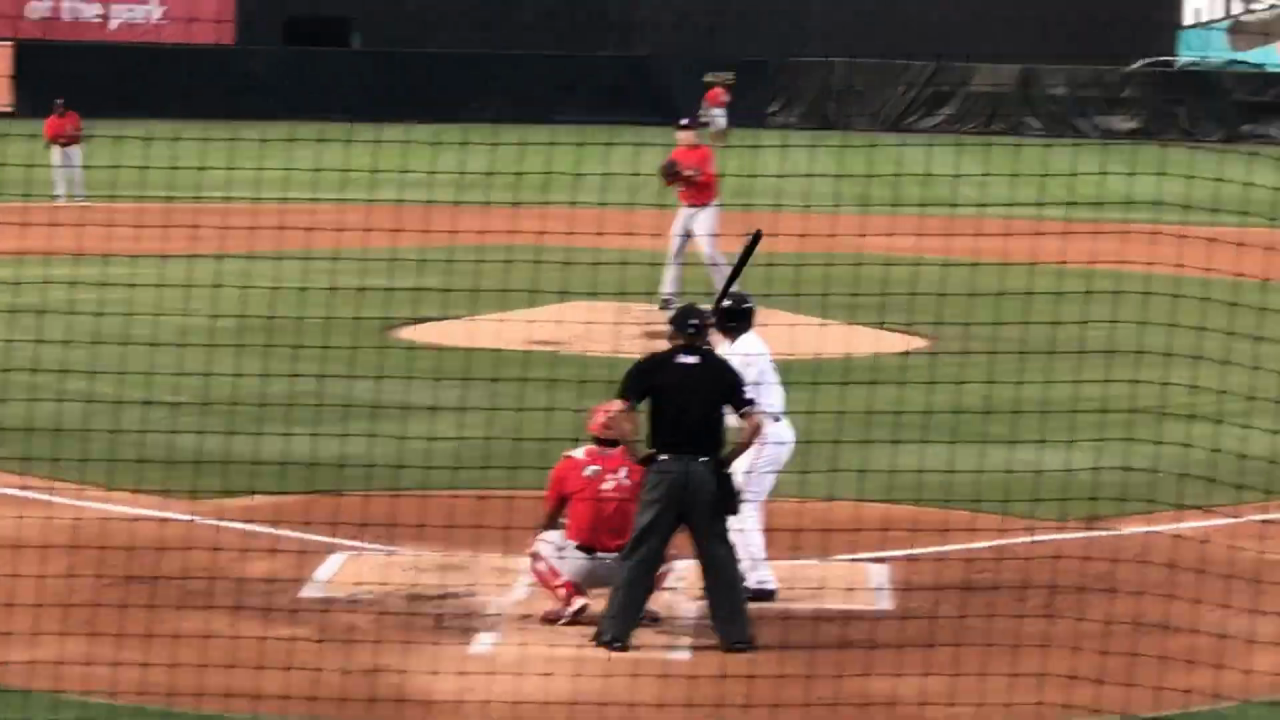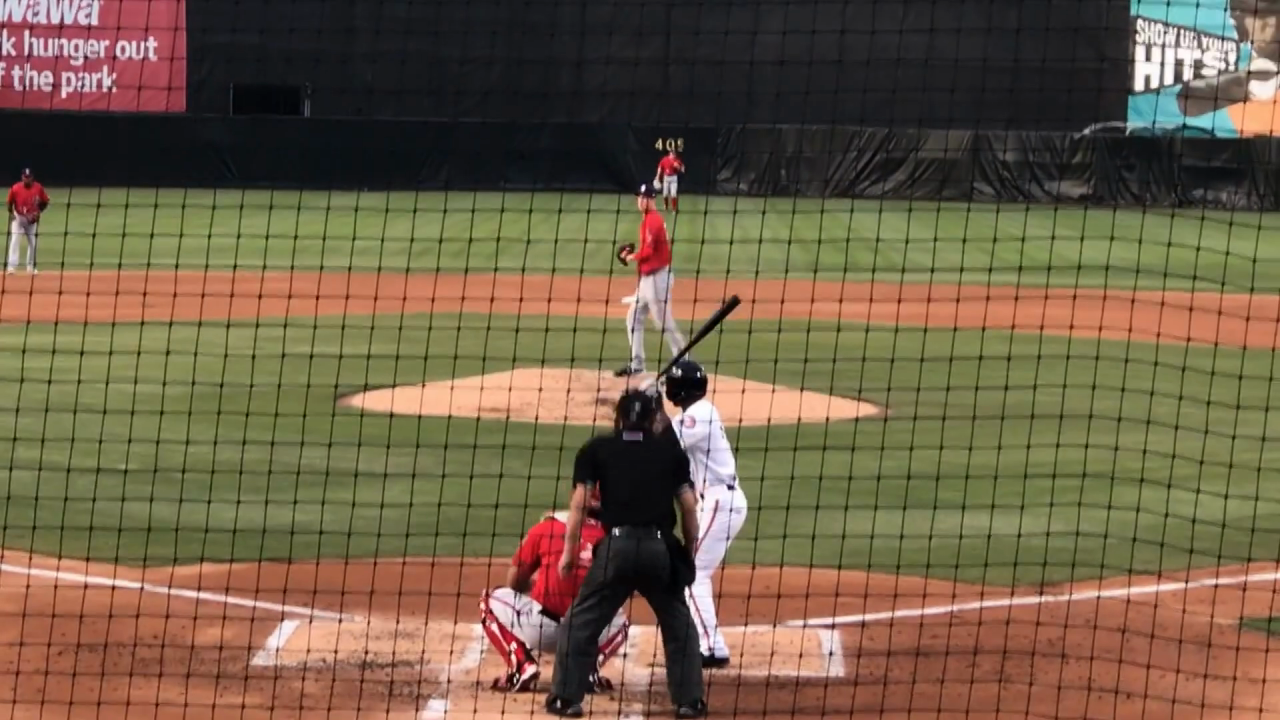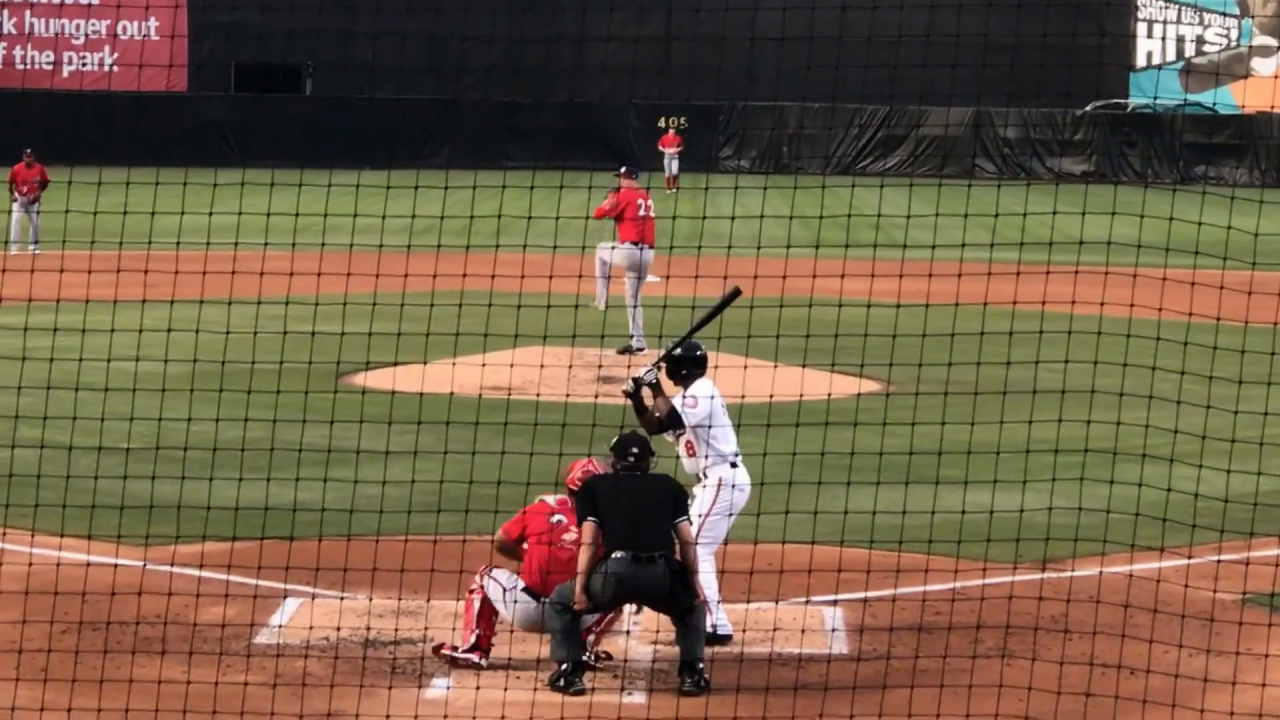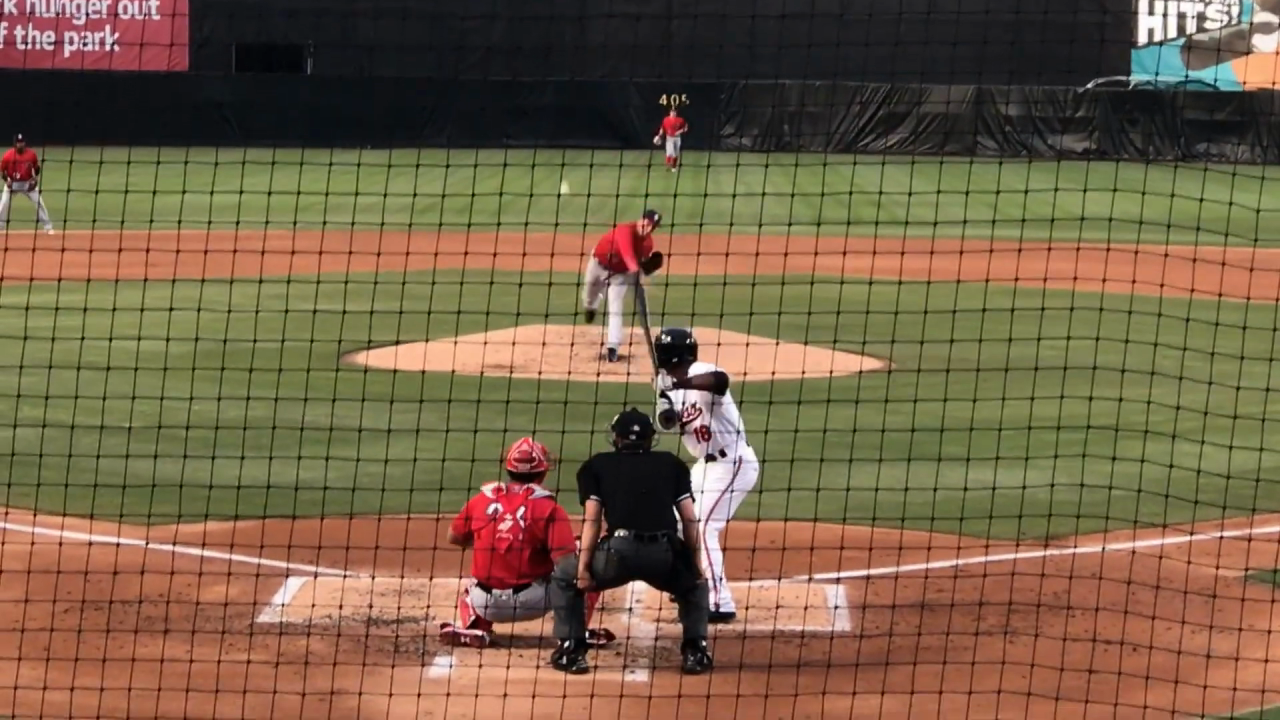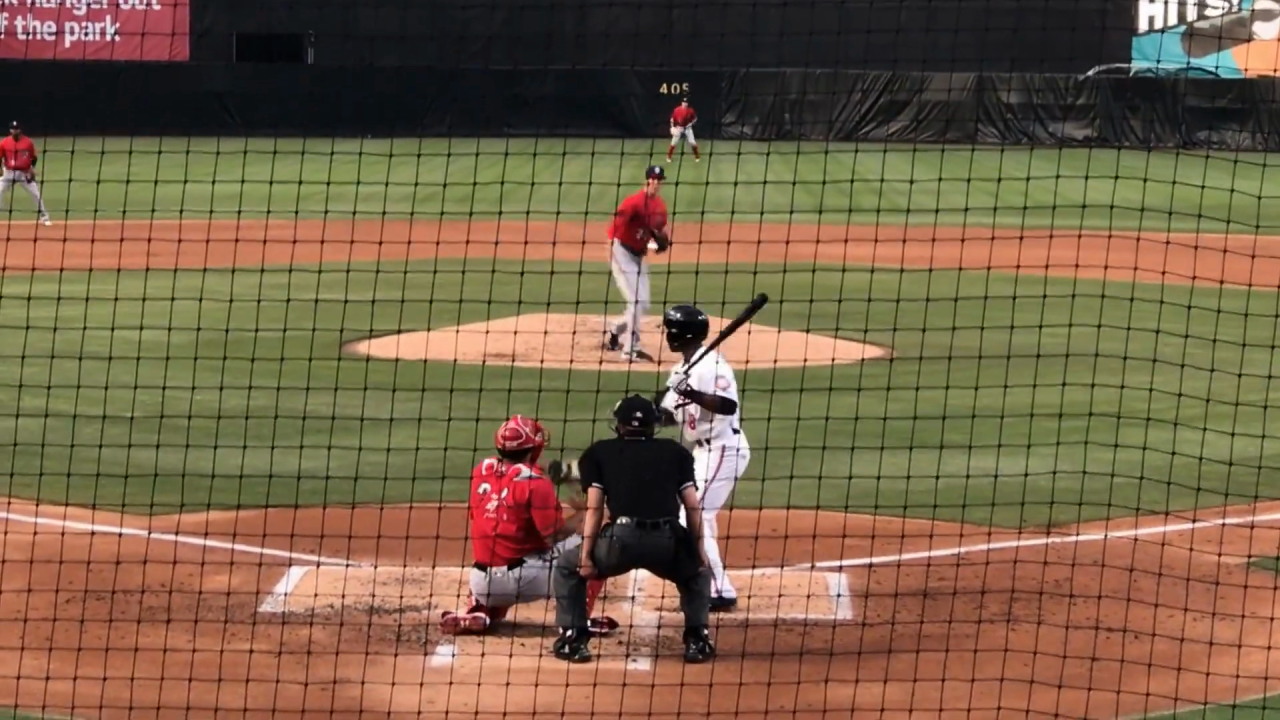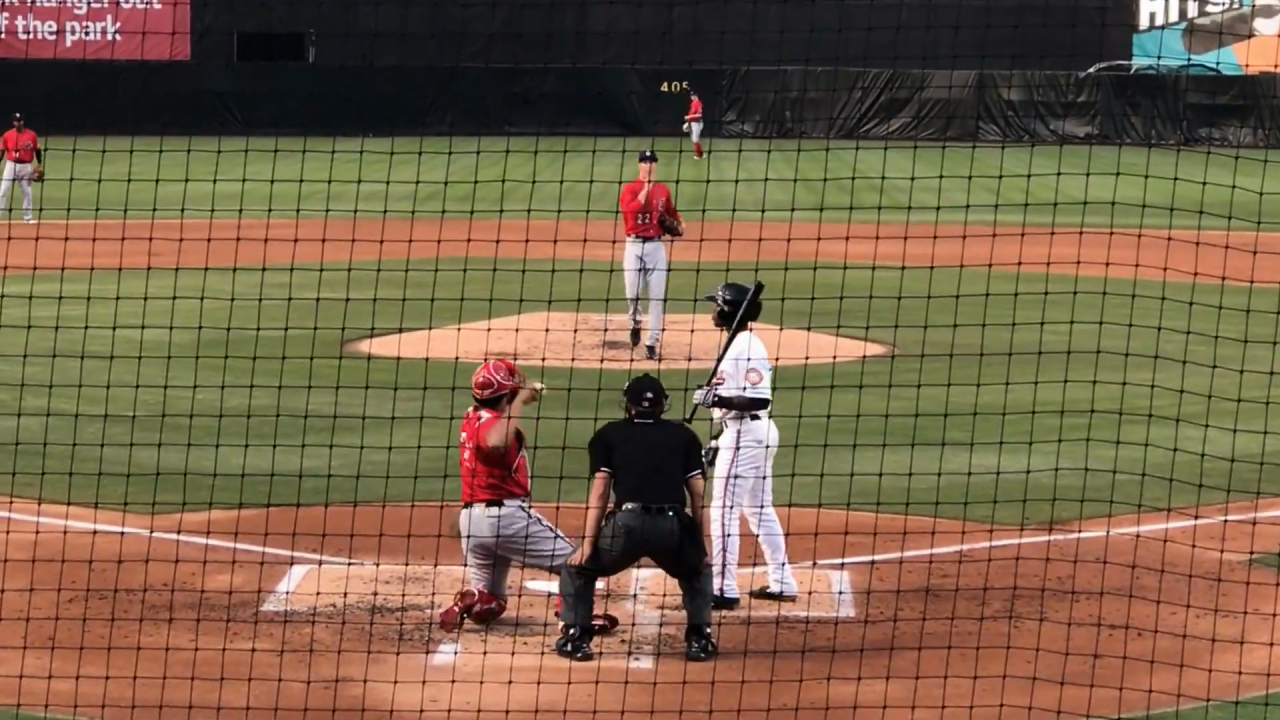
dt=0.7s
person 1, frame 1
left shoulder: (748, 347)
right shoulder: (736, 346)
left hip: (766, 434)
right hip: (761, 433)
left knee: (740, 506)
right knee: (742, 503)
left ankle: (761, 582)
right ankle: (753, 575)
person 1, frame 2
left shoulder: (701, 413)
right shoulder: (692, 415)
left hip: (720, 502)
right hip: (712, 503)
left knee: (692, 574)
right knee: (695, 571)
left ankle: (714, 649)
right ankle: (704, 640)
person 1, frame 3
left shoulder: (702, 392)
right shoulder: (689, 395)
left elbow: (671, 420)
right elbow: (654, 426)
left wrist: (655, 388)
right wrist: (636, 397)
left hip: (723, 480)
right hip: (714, 481)
left knee: (696, 551)
right knee: (695, 548)
left ankle: (717, 626)
right ankle: (706, 614)
person 1, frame 4
left shoulder: (703, 374)
right shoulder: (667, 386)
left elbow: (720, 384)
right elbow: (667, 422)
left wrist: (682, 381)
right wrist: (667, 402)
left hip: (734, 462)
right hip: (706, 463)
left knee: (702, 529)
left ankle: (720, 604)
person 1, frame 5
left shoulder: (713, 364)
right shoulder: (680, 370)
left elbow: (728, 406)
right elbow: (670, 416)
left wrist: (690, 393)
right wrist: (656, 412)
left hip: (724, 450)
right hip: (704, 452)
left knee: (695, 518)
left ankle: (720, 592)
right ankle: (710, 575)
person 1, frame 6
left shoulder: (746, 348)
right shoulder: (740, 345)
left elbow: (760, 400)
left wrist: (717, 400)
right wrist: (719, 439)
left hip: (745, 434)
right hip: (756, 432)
left knee: (724, 510)
right knee: (759, 509)
left ankle: (724, 589)
right ankle: (782, 582)
person 2, frame 1
left shoulder: (652, 365)
right shoulder: (723, 370)
left elbow: (620, 413)
right elbow: (753, 423)
left wrist: (637, 452)
right wrist: (729, 457)
left hip: (665, 469)
right hip: (707, 471)
left knee: (640, 551)
right knee: (719, 553)
left ankle: (615, 630)
right ankle: (736, 633)
person 2, frame 2
left shoulder: (597, 448)
right shoulder: (671, 450)
left elbow: (579, 501)
right elbow: (689, 508)
left wrist: (568, 553)
right wrist: (689, 555)
left hip: (617, 545)
right hip: (660, 547)
left knee: (581, 621)
right knee: (678, 624)
person 2, frame 3
left shoulder: (595, 485)
right shoulder: (669, 486)
left elbow: (589, 541)
right elbow: (687, 540)
left wrist: (580, 590)
right wrist: (693, 586)
left hip: (616, 573)
right hip: (661, 576)
left knee: (562, 600)
right knee: (692, 604)
left ankle: (569, 672)
right ankle: (693, 673)
person 2, frame 4
left shoulder: (597, 465)
right shoulder: (672, 464)
left elbow: (592, 520)
right elbow: (689, 519)
left wrist: (583, 568)
right wrist: (694, 565)
left hip: (619, 551)
right hip: (664, 554)
left knee: (564, 578)
right knee: (695, 584)
left ankle: (572, 650)
right ankle: (695, 651)
person 2, frame 5
left shoulder: (600, 452)
right shoulder: (675, 451)
left elbow: (594, 507)
right elbow: (693, 506)
left wrist: (586, 556)
right wrist: (696, 553)
left hip: (622, 539)
right hip: (667, 542)
left knee: (568, 566)
right knee: (697, 572)
left ankle: (573, 639)
right ankle: (697, 639)
person 2, frame 6
left shoulder: (609, 434)
right shoulder: (684, 435)
left elbow: (600, 490)
right elbow: (698, 495)
left wrist: (588, 542)
right wrist: (699, 542)
left hip: (628, 524)
right hip: (672, 526)
left knee: (576, 567)
right knee: (697, 570)
left ankle: (577, 638)
right ankle: (699, 638)
person 3, frame 1
left shoulder: (571, 462)
right shoulder: (639, 465)
left elbow: (549, 520)
left hip: (579, 563)
left knee: (541, 543)
left ankle: (570, 596)
person 3, frame 2
left shoulder: (550, 526)
left elbow: (514, 581)
left hip: (540, 628)
left knee: (492, 600)
right knee: (620, 620)
left ankle: (522, 665)
person 3, frame 3
left shoulder: (542, 508)
left elbow: (500, 543)
left hip: (525, 610)
left knee: (486, 577)
left ankle: (473, 650)
right ankle: (582, 647)
person 3, frame 4
left shoulder: (481, 500)
right shoulder: (547, 507)
left elbow: (454, 537)
left hip: (486, 603)
right hip: (531, 602)
left knee: (474, 587)
left ankle: (474, 628)
person 3, frame 5
left shoulder: (482, 470)
right shoulder: (535, 483)
right elbow: (553, 536)
left wrist: (545, 470)
right wrist: (581, 516)
left hip: (482, 583)
right hip: (525, 579)
left ankle: (477, 613)
person 3, frame 6
left shoulder: (472, 418)
right shoulder: (492, 421)
right elbow: (494, 445)
right wrist: (520, 401)
left hip: (471, 519)
right hip: (508, 514)
left knee: (488, 606)
right knee: (573, 561)
left ankle: (468, 602)
person 4, frame 1
left shoulder: (704, 152)
right shoulder: (676, 154)
left elbow: (711, 180)
right elbow: (669, 180)
left wrist: (690, 175)
right wrist: (671, 176)
left hip: (705, 209)
right hip: (685, 209)
left knee: (710, 253)
right knee: (674, 252)
right ankle: (669, 296)
person 4, frame 2
left shoulder: (650, 221)
right shoulder: (655, 218)
left elbow: (648, 252)
left wrist: (632, 257)
right wrist: (635, 254)
left hip: (656, 277)
right hip: (648, 277)
left knee: (665, 325)
right knee: (634, 318)
right ankle: (637, 363)
person 4, frame 3
left shoulder: (624, 195)
right shoulder: (647, 198)
left elbow: (598, 214)
left wrist: (610, 200)
left hip: (629, 251)
right hip: (647, 254)
left knee: (602, 251)
right knee: (633, 298)
left ankle: (601, 299)
right ankle: (637, 342)
person 4, frame 4
left shoulder: (648, 243)
right shoulder: (625, 229)
right elbow: (624, 247)
left wrist: (649, 264)
right wrist: (632, 266)
left hip: (621, 272)
right hip: (599, 263)
left knee: (616, 307)
right knee: (590, 292)
right ankle: (590, 305)
person 4, frame 5
left shoulder: (660, 205)
right shoulder: (634, 201)
left elbow: (660, 229)
right elbow: (617, 222)
left wrist: (662, 239)
right wrist: (611, 245)
left hip: (638, 255)
right hip: (622, 251)
left knee: (642, 304)
right knee: (636, 300)
left ankle: (614, 333)
right ankle: (630, 349)
person 4, frame 6
left shoulder: (663, 189)
right shoulder: (630, 188)
left elbow: (671, 210)
right elbow: (630, 210)
left wrist: (679, 222)
right wrist: (646, 190)
left hip: (656, 245)
right hip: (634, 245)
left knee: (657, 296)
right knee: (632, 293)
left ankle: (652, 343)
right ankle: (635, 324)
